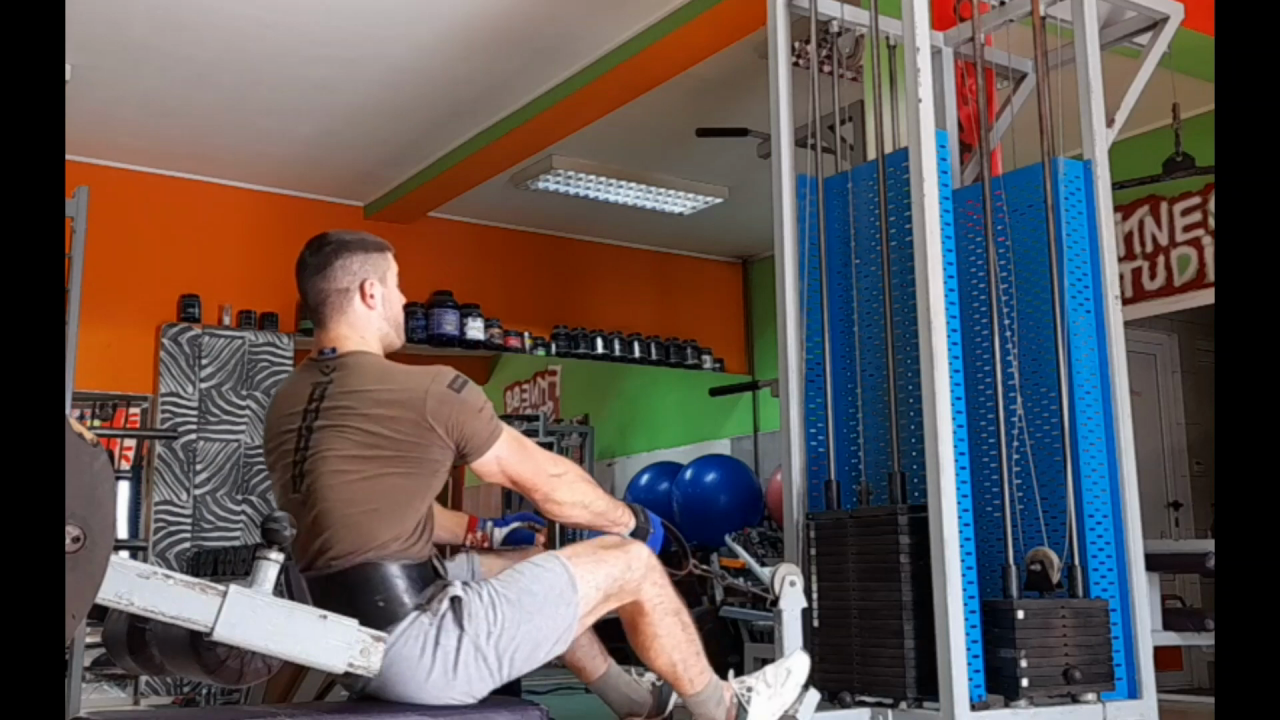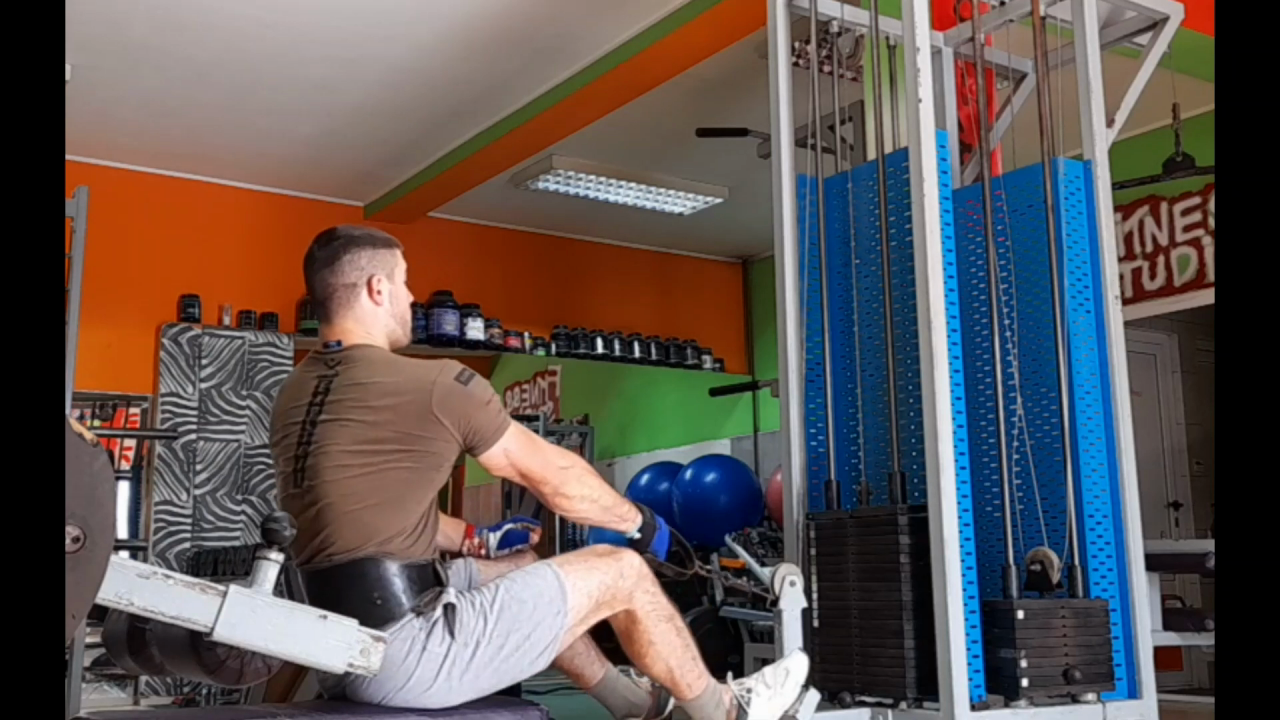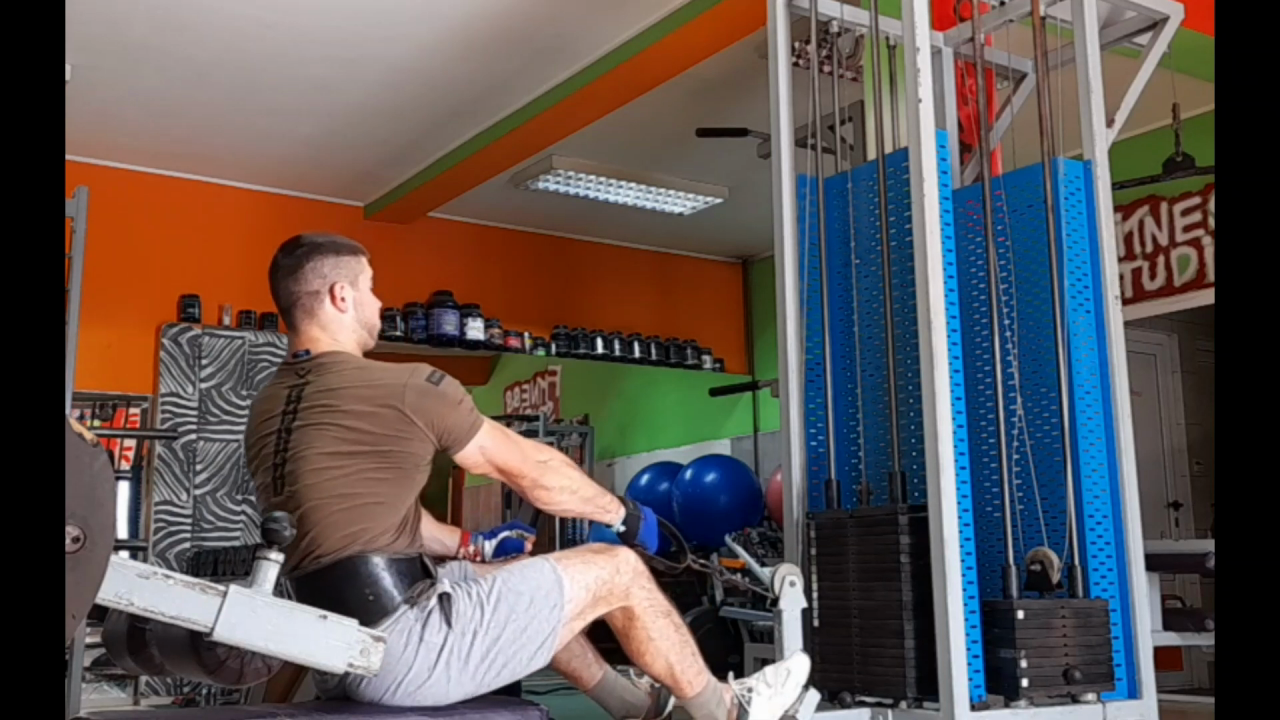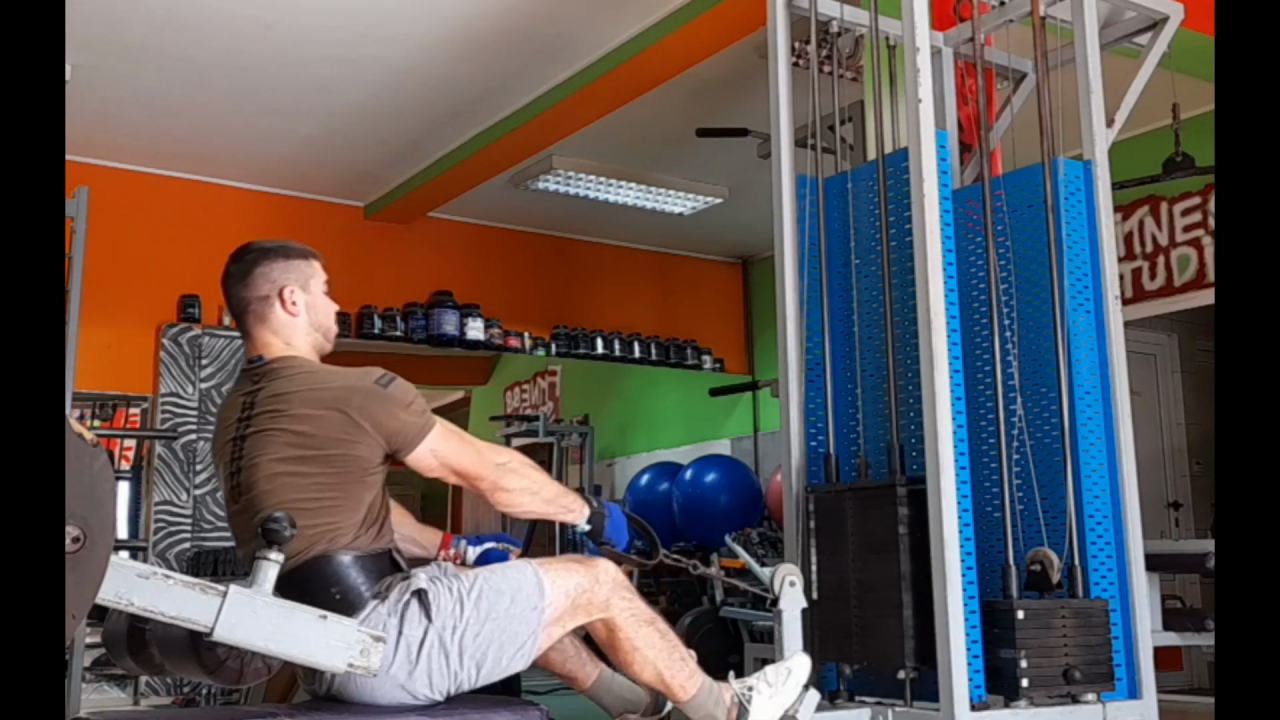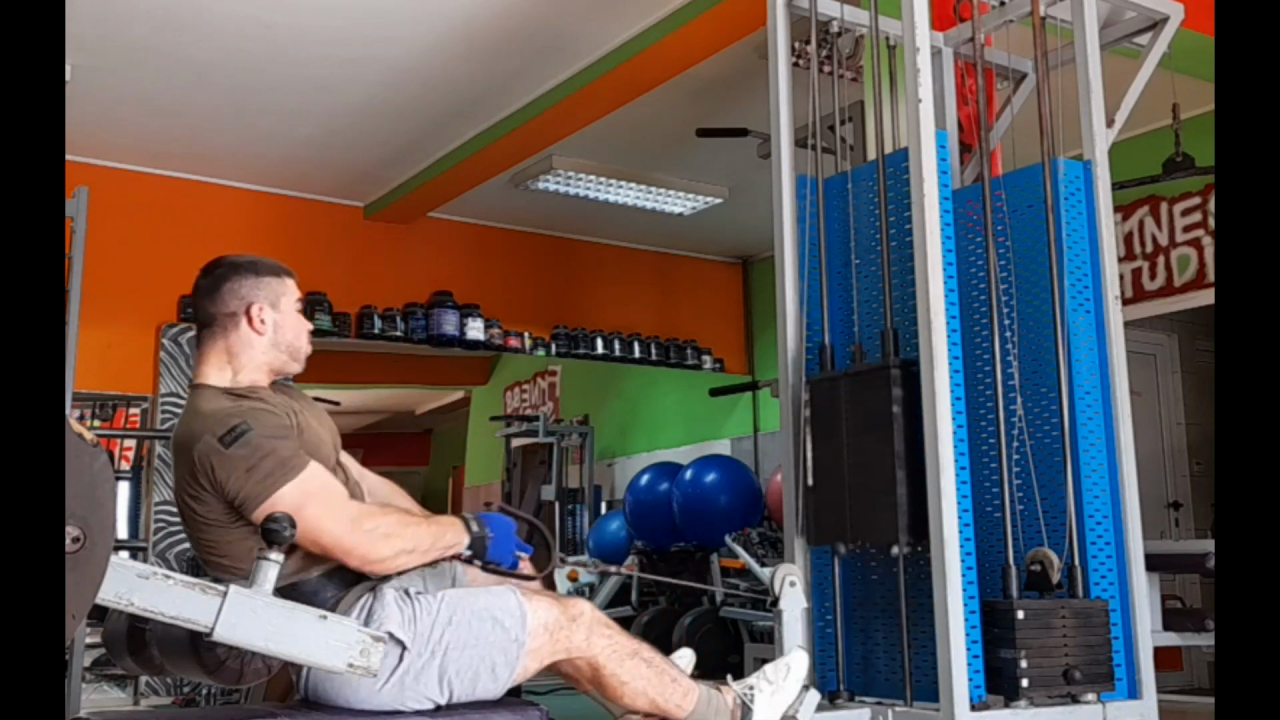
dt=0.4s
person 1, frame 1
left shoulder: (286, 405)
right shoulder: (428, 391)
right elbow: (546, 480)
left wrist: (478, 533)
right wrist: (632, 522)
right hip: (420, 647)
left knee: (525, 563)
right knee: (631, 563)
person 1, frame 2
left shoulder: (294, 397)
right shoulder: (434, 385)
right elbow: (552, 475)
left wrist: (472, 540)
right wrist: (640, 522)
right hip: (406, 652)
left knee: (517, 566)
right knee: (620, 573)
person 1, frame 3
left shoulder: (267, 411)
right shoulder: (403, 389)
right elbow: (530, 469)
left wrist: (468, 544)
right wrist: (623, 513)
right hip: (400, 645)
left knee: (513, 574)
right knee: (617, 570)
person 1, frame 4
left shoulder: (242, 411)
right shoulder: (354, 391)
right elbow: (491, 471)
left wrist: (451, 548)
right wrist: (590, 512)
right hip: (377, 639)
left knee: (512, 581)
right knee: (596, 583)
person 1, frame 5
left shoulder: (273, 404)
right shoulder: (232, 430)
left elbow: (364, 489)
right elbow: (366, 542)
left wrist: (460, 538)
right wrist: (465, 533)
left hip: (351, 619)
left knee: (512, 581)
right knee: (574, 620)
